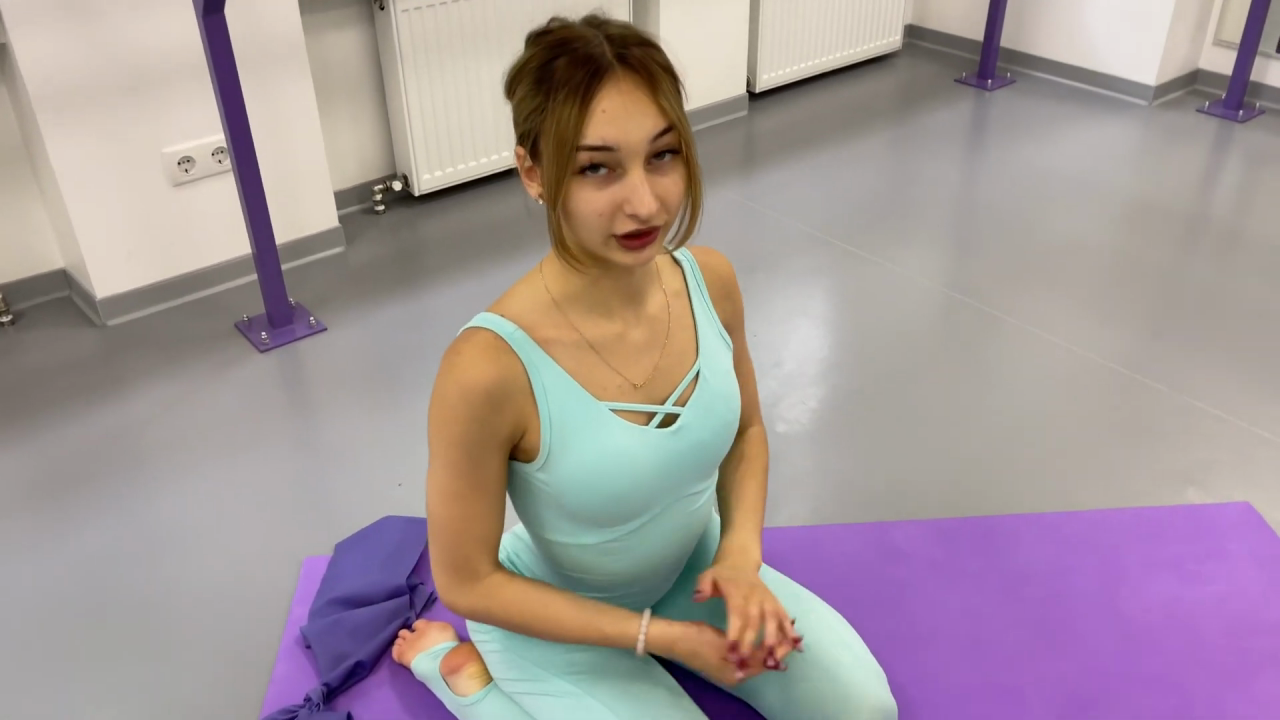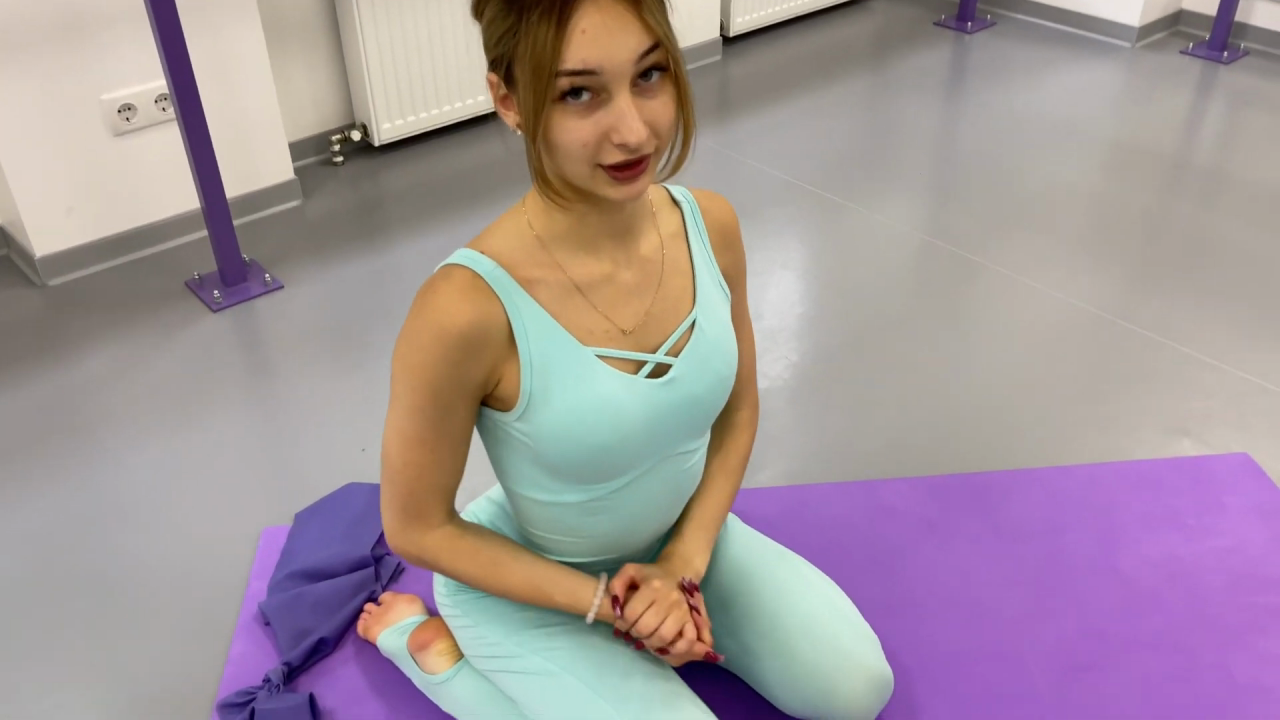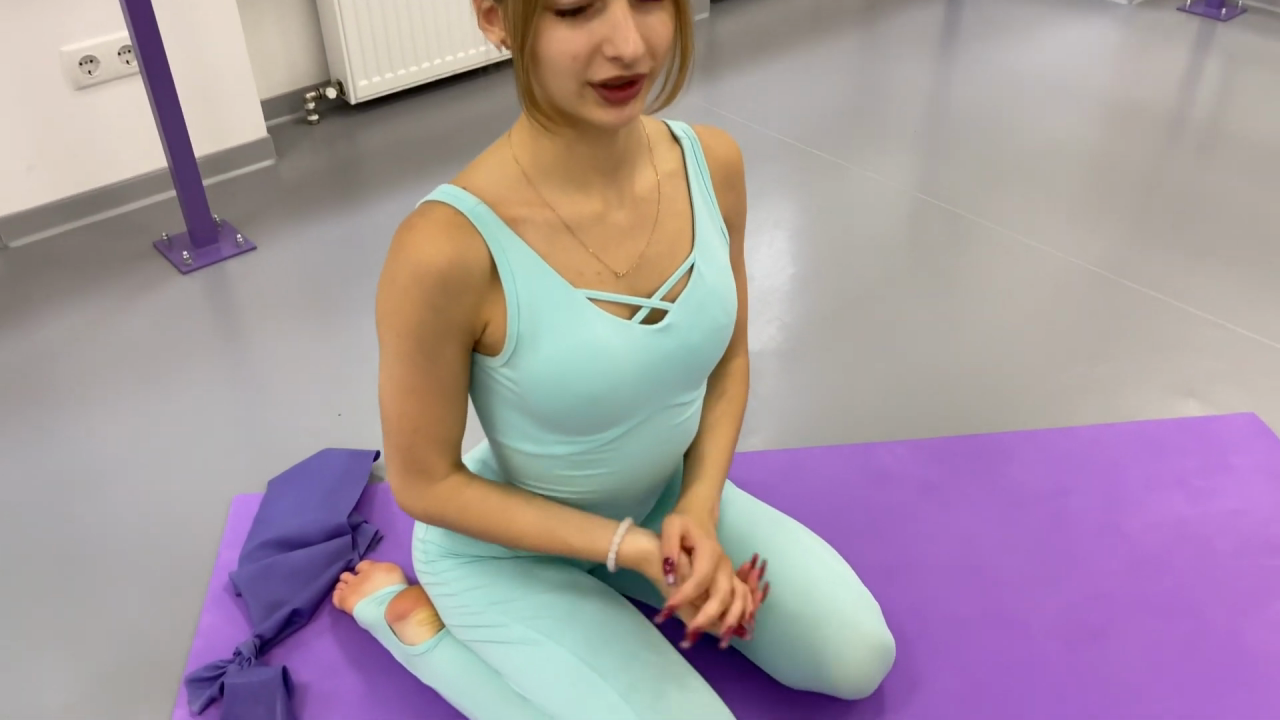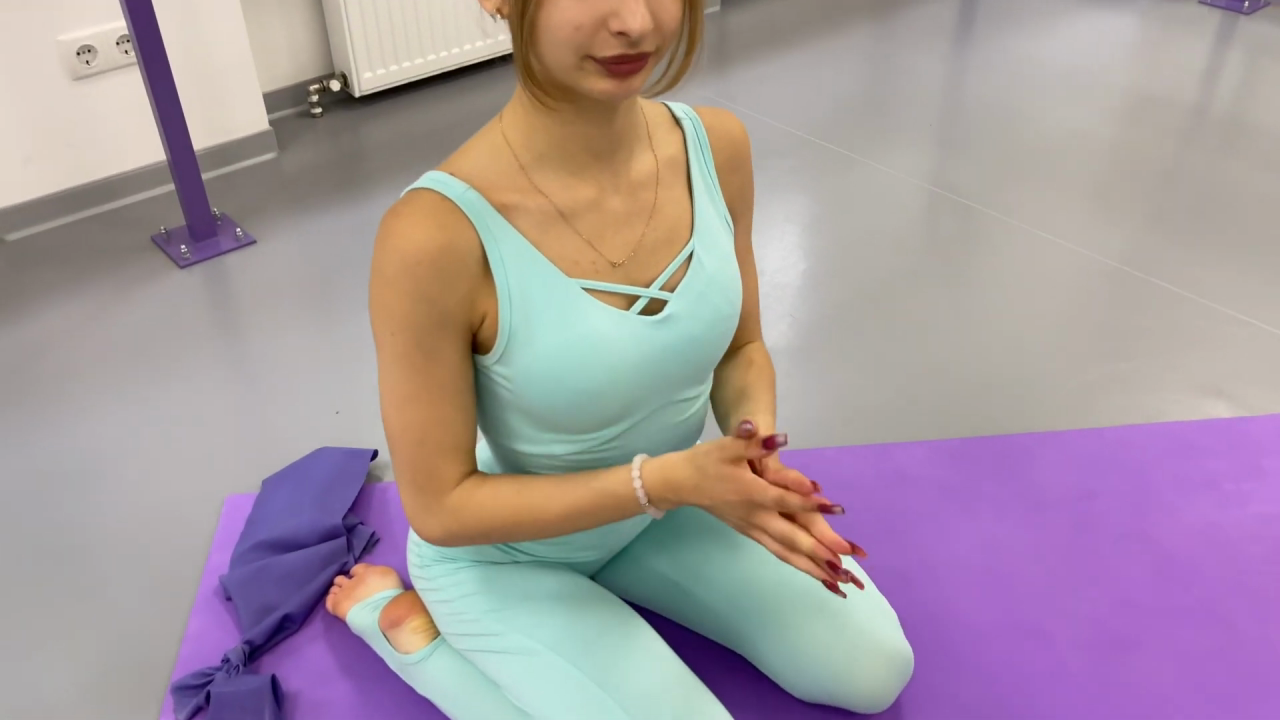
dt=0.4s
person 1, frame 1
left shoulder: (709, 280)
right shoulder: (490, 369)
left elbow: (745, 437)
right elbow: (465, 582)
left wrist: (741, 553)
right wrist: (655, 635)
left hip: (686, 568)
right hip: (554, 619)
person 1, frame 2
left shoulder: (708, 225)
right shoulder: (467, 310)
left elbow: (736, 412)
right elbow: (415, 527)
left wrist: (682, 562)
right wrist: (600, 603)
left hip: (672, 542)
right hip: (527, 585)
person 1, frame 3
left shoulder: (711, 163)
right shoulder: (447, 247)
left elbow: (728, 357)
right elbow: (424, 485)
left wrist: (698, 507)
right wrist: (628, 548)
left hip: (659, 500)
right hip: (508, 550)
left knee: (860, 658)
person 1, frame 4
left shoulder: (714, 146)
right shoulder: (436, 234)
left elbow: (740, 349)
right elbow: (441, 508)
left wrist: (758, 452)
right wrist: (673, 480)
left hip: (657, 498)
right hip: (506, 553)
